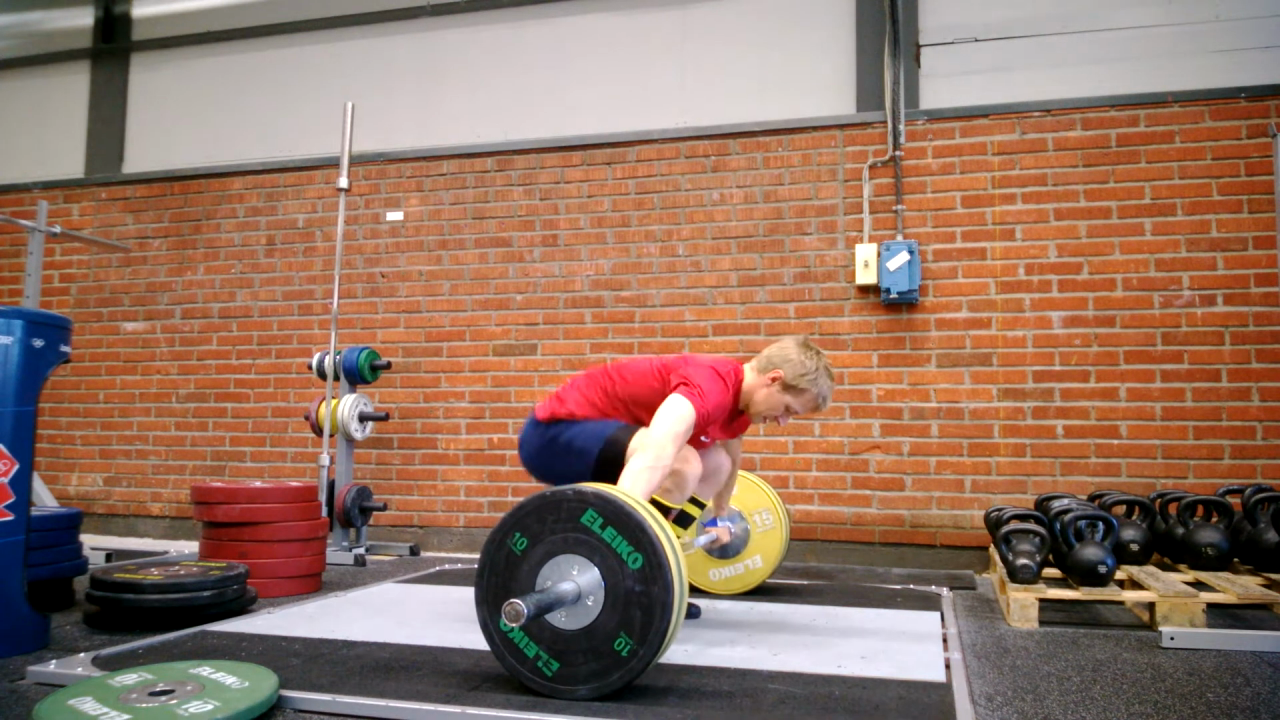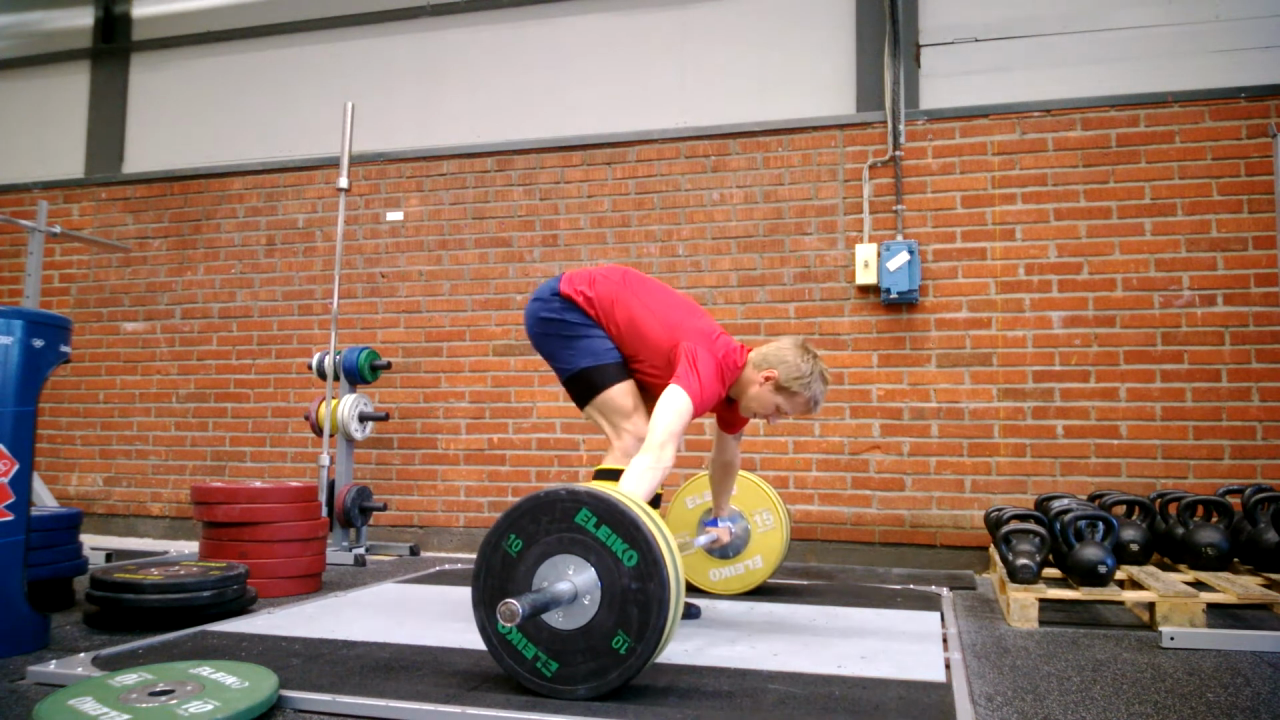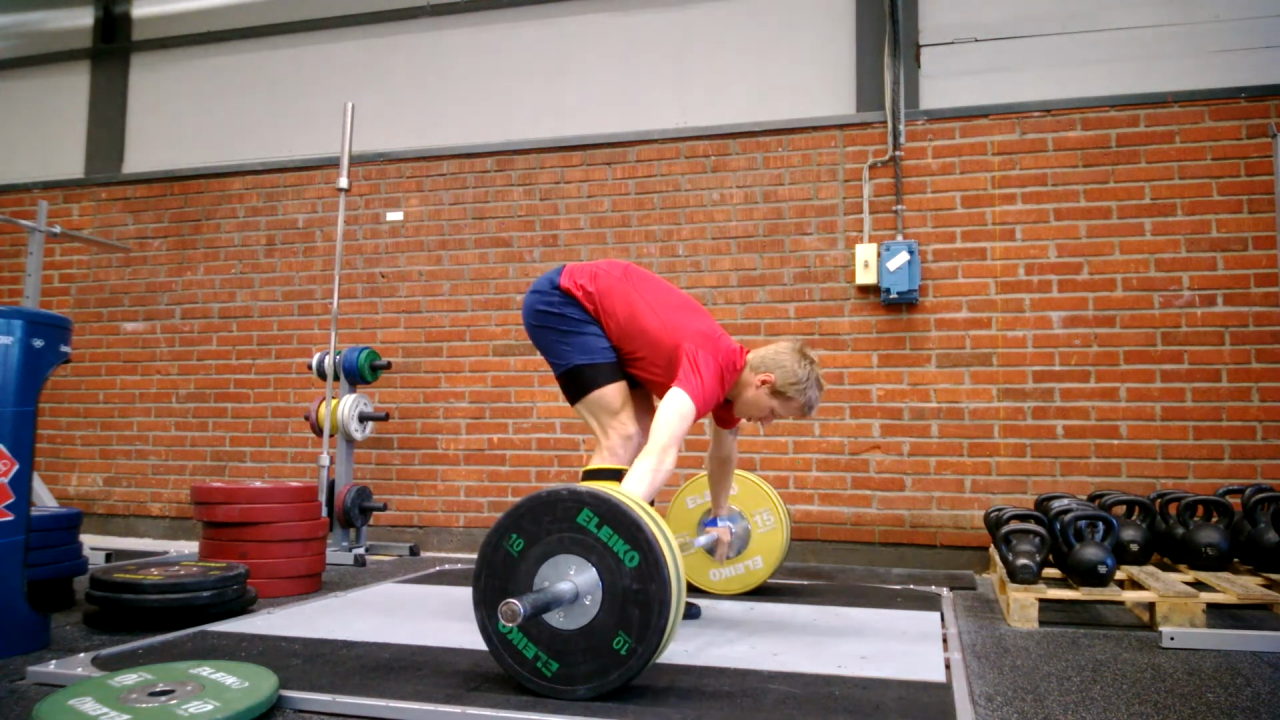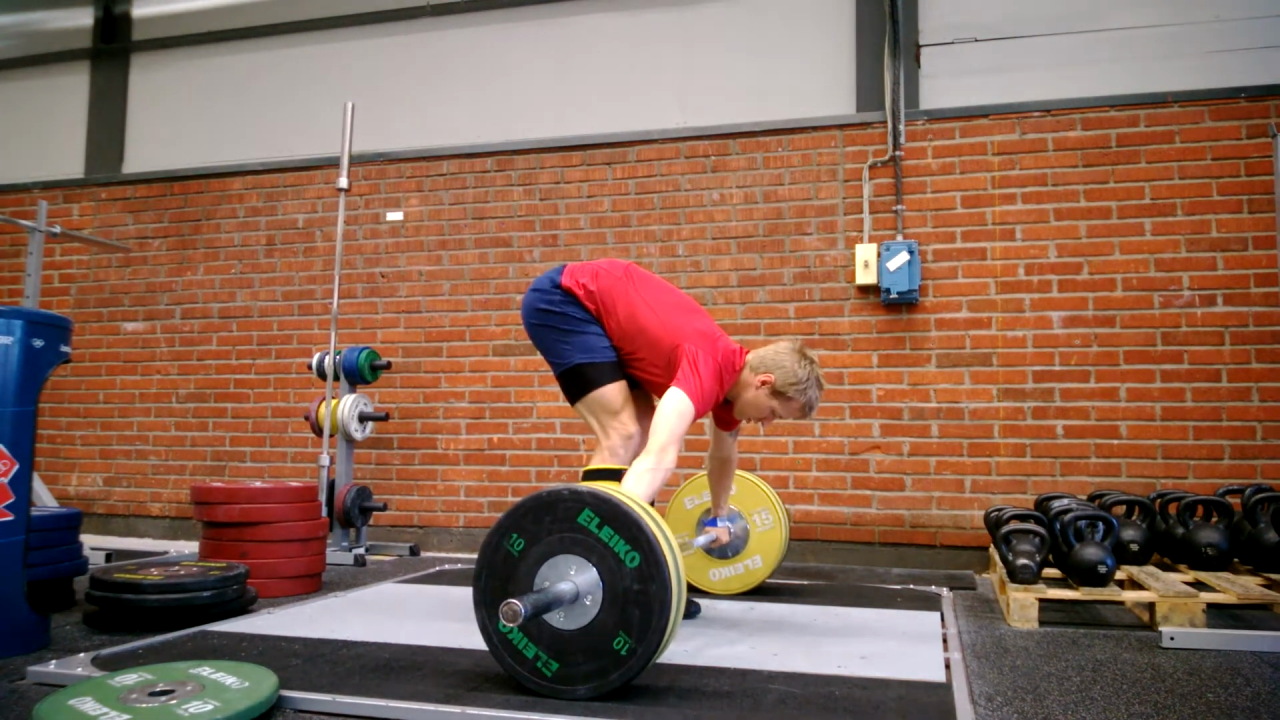
dt=0.4s
person 1, frame 1
left shoulder: (740, 395)
right shoulder: (711, 386)
left elbow: (731, 456)
right elbow: (651, 459)
left wrist: (718, 518)
left hip: (580, 442)
right hip: (556, 431)
left knee: (718, 463)
right knee: (683, 466)
person 1, frame 2
left shoulder: (739, 380)
right shoulder: (709, 372)
left elbow: (726, 457)
right elbow: (655, 454)
left wrist: (719, 518)
left hip: (587, 311)
right hip: (566, 305)
left knee: (652, 437)
right knee: (634, 434)
person 1, frame 3
left shoulder: (735, 376)
right shoulder: (709, 374)
left elbow: (723, 452)
right elbow: (660, 456)
left wrist: (719, 517)
left hip: (593, 304)
right hip: (563, 299)
left knee: (643, 434)
right knee: (622, 436)
person 1, frame 4
left shoulder: (734, 375)
right shoulder: (708, 374)
left elbow: (723, 454)
right elbow: (659, 457)
left wrist: (719, 517)
left hip: (589, 307)
right hip: (565, 299)
left knee: (642, 435)
right knee: (622, 435)
